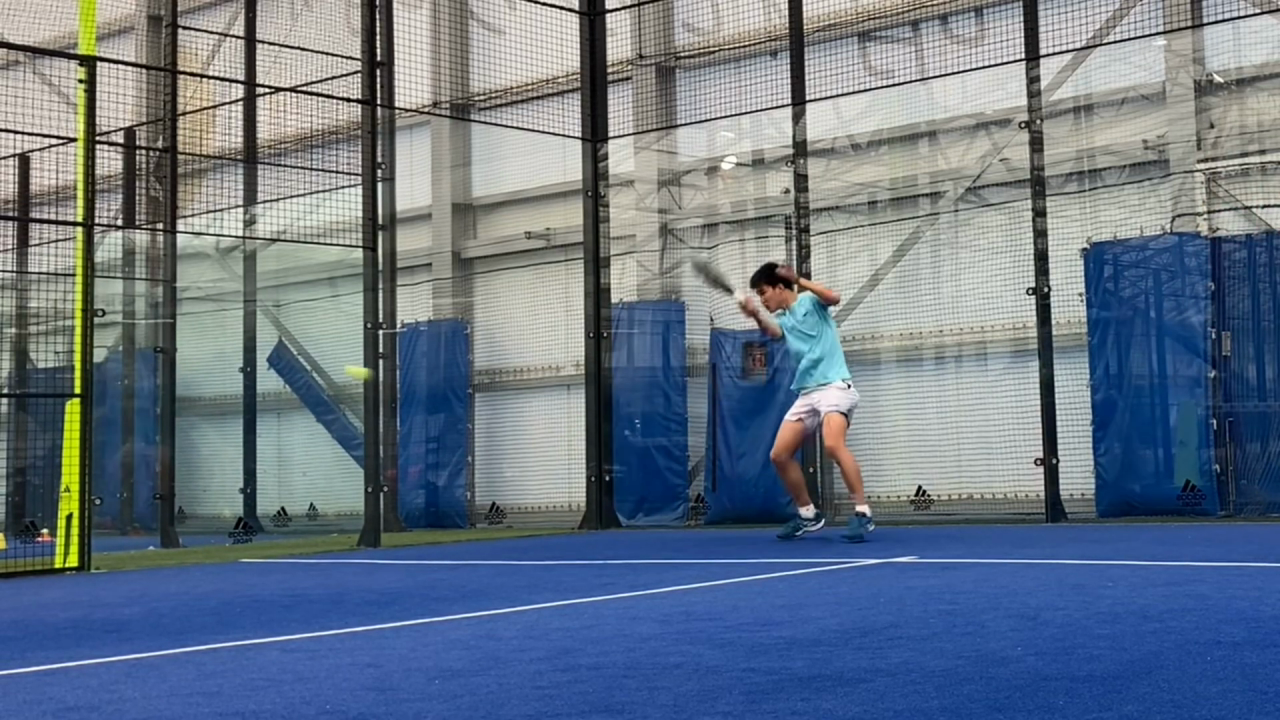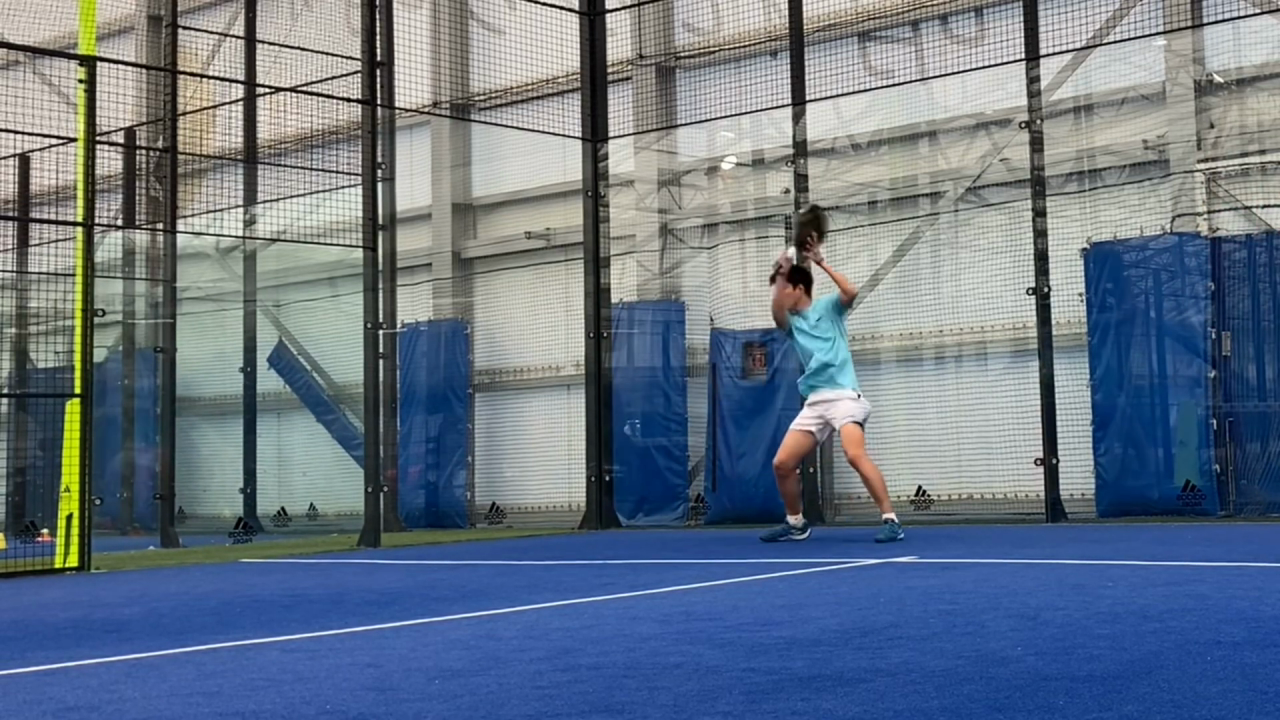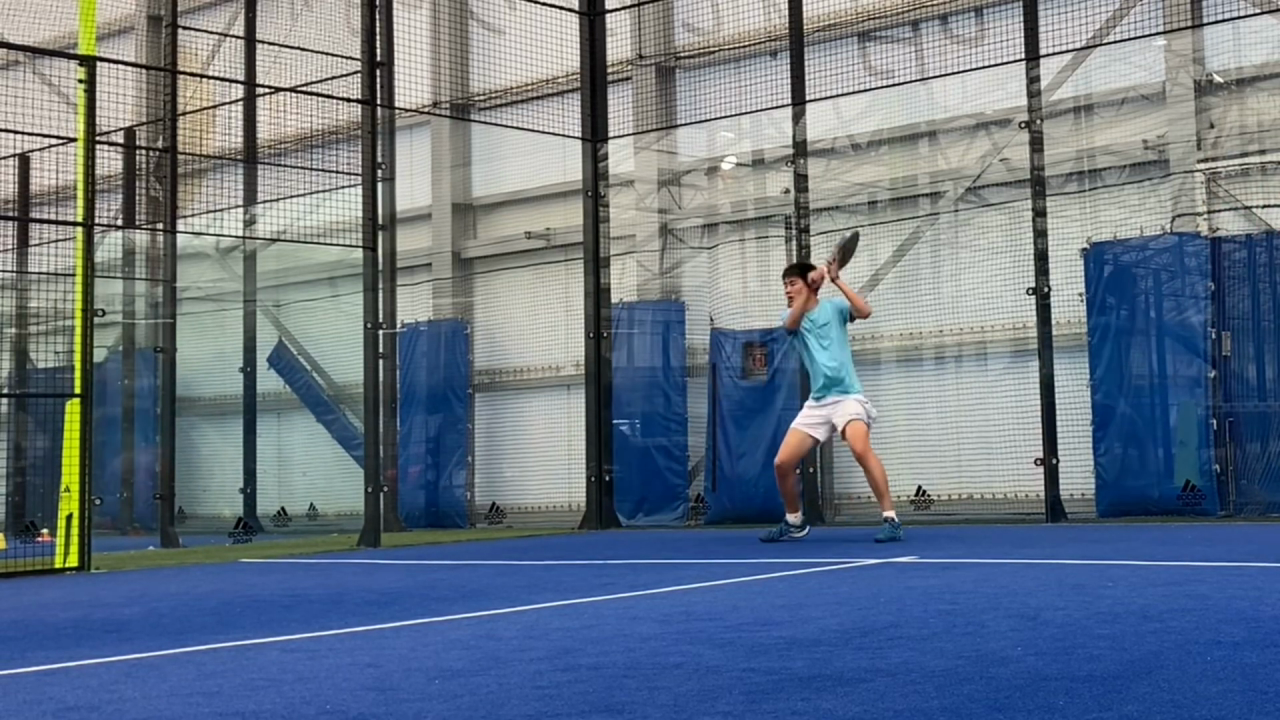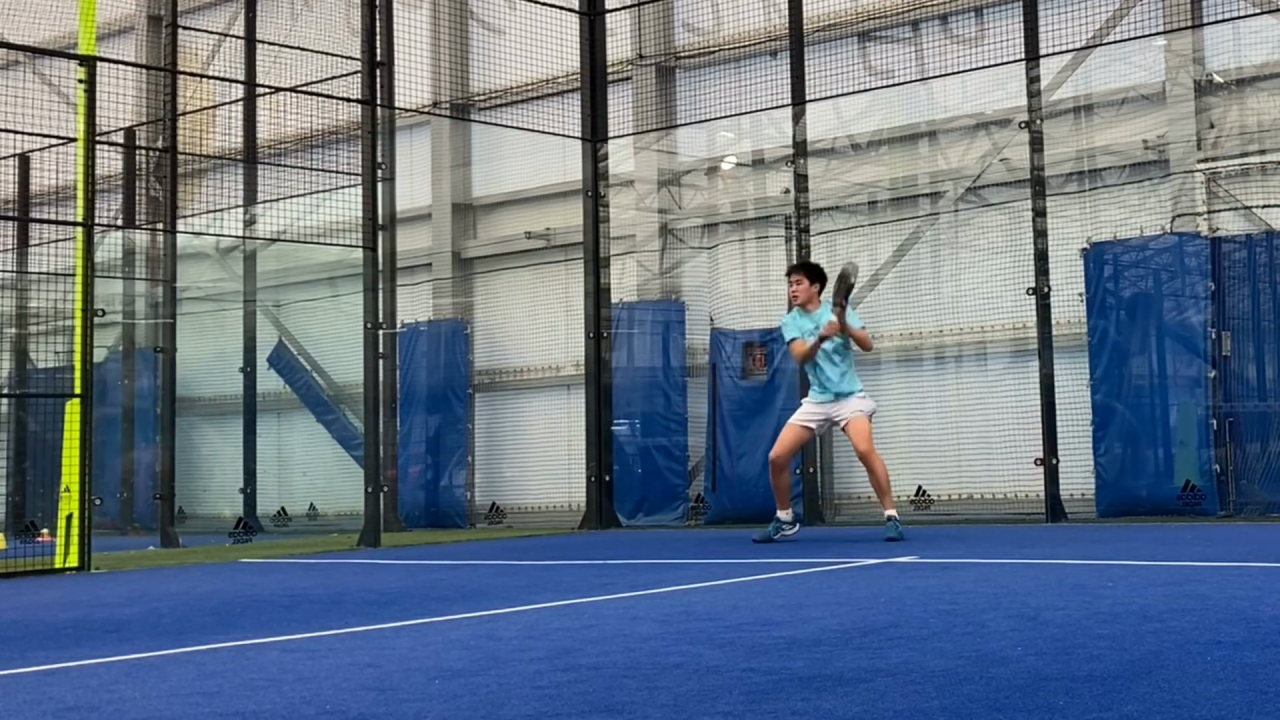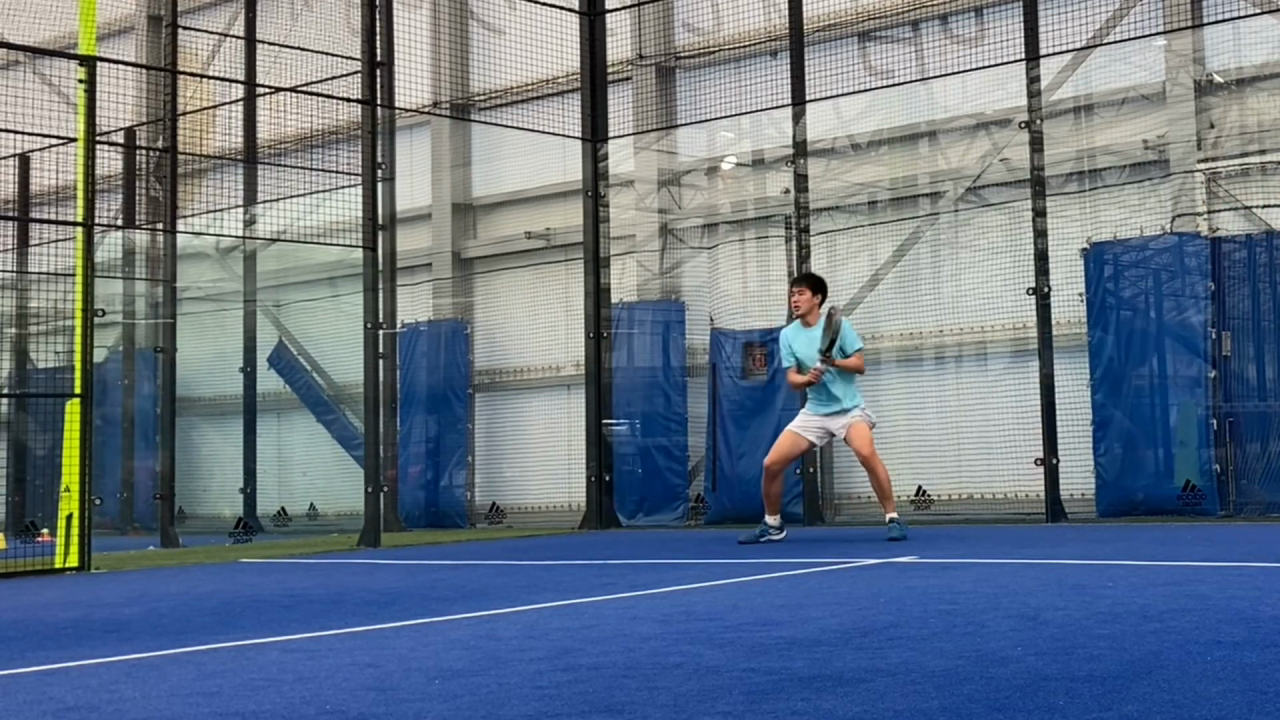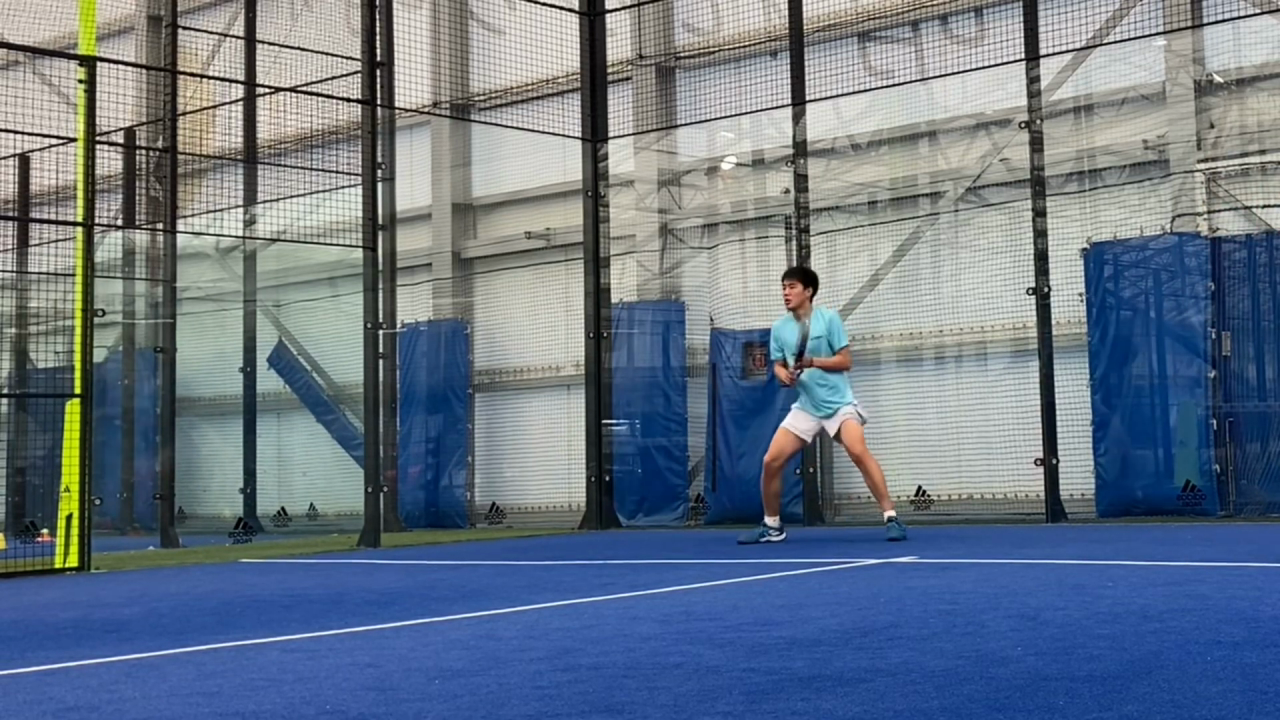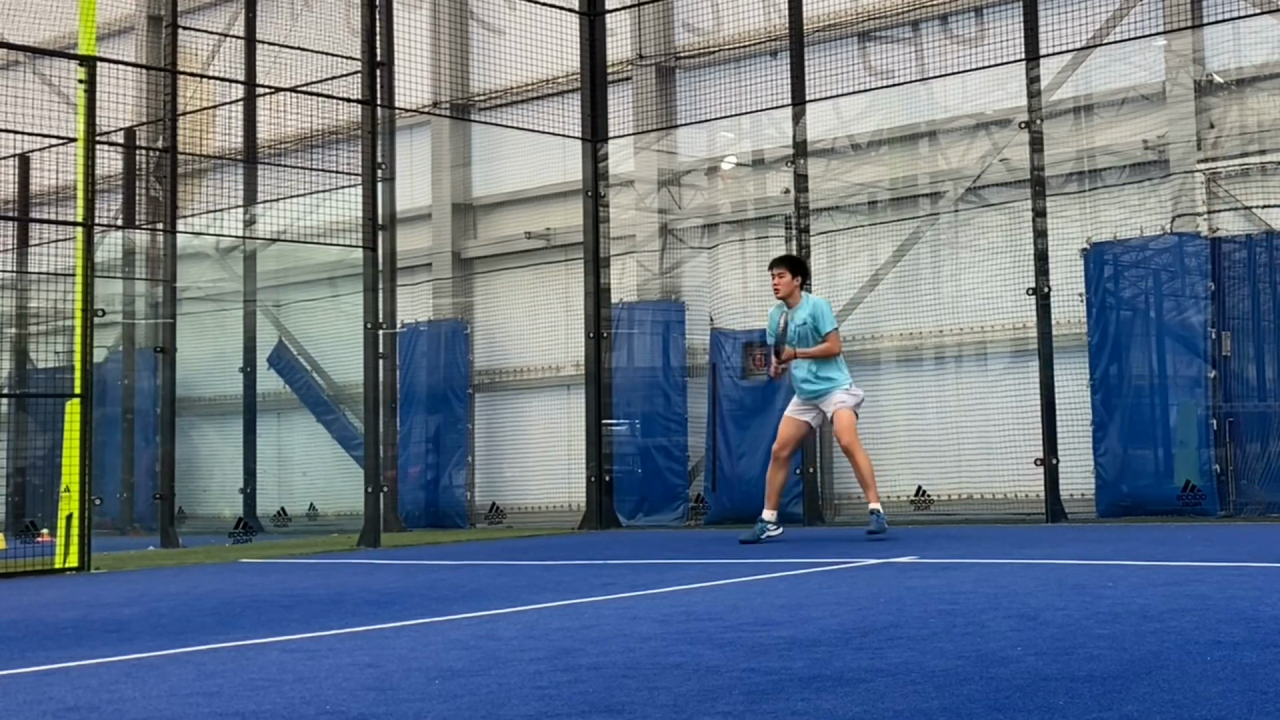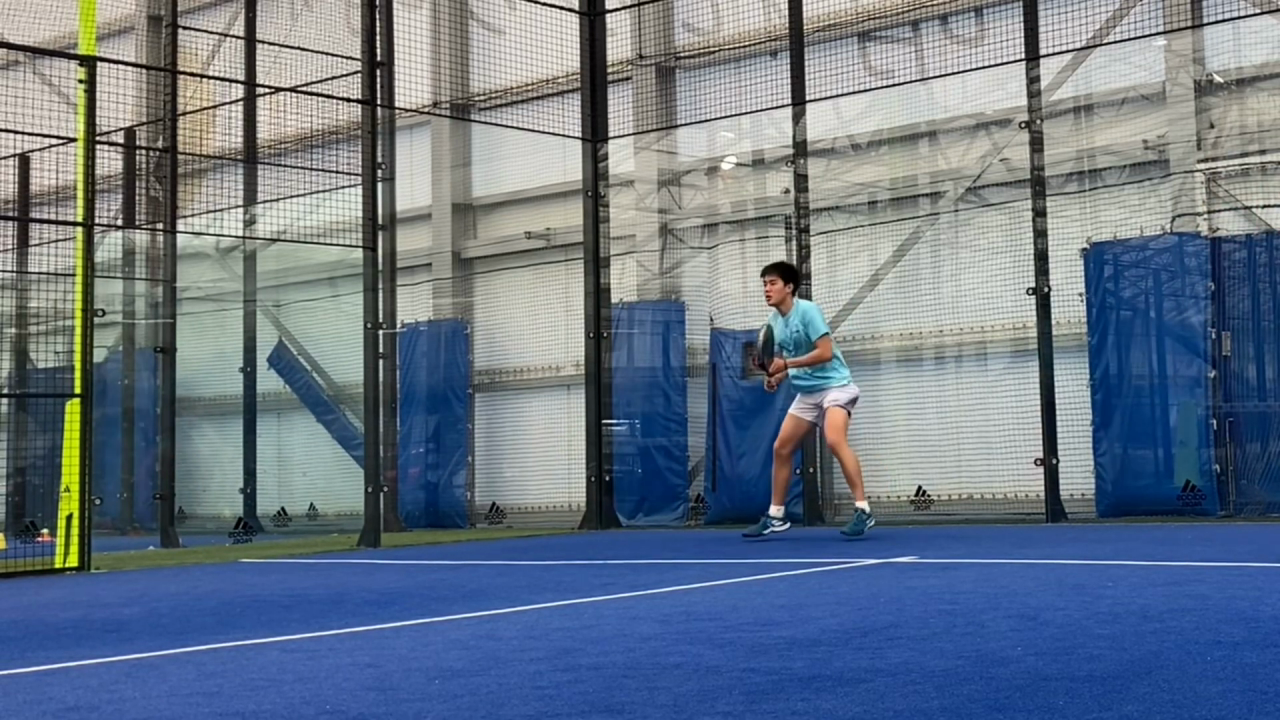
dt=0.1s
person 1, frame 1
left shoulder: (811, 300)
right shoulder: (779, 318)
left elbow: (833, 297)
right elbow: (773, 331)
left wrist: (798, 282)
right wrist: (752, 311)
left hip: (833, 385)
right hip: (806, 393)
left knee: (833, 443)
right knee: (779, 454)
left ankle: (863, 514)
right ankle: (808, 515)
person 1, frame 2
left shoulder: (828, 307)
right shoulder: (791, 322)
left elbow: (851, 292)
right elbow: (778, 316)
left wrist: (820, 262)
right wrist: (779, 276)
left hip: (844, 396)
right hip: (815, 403)
left knee: (855, 453)
right knee: (781, 464)
left ankle: (890, 519)
right ankle: (795, 524)
person 1, frame 3
left shoulder: (834, 306)
right shoulder: (792, 319)
left elbow: (864, 311)
right elbow: (790, 324)
left wrist: (838, 280)
right wrist: (811, 283)
left hip: (848, 397)
right hip: (817, 404)
left knee: (861, 450)
right knee: (782, 462)
left ankle: (889, 518)
right ankle: (794, 522)
person 1, frame 4
left shoulder: (837, 312)
right shoulder: (791, 321)
left elbow: (867, 345)
right elbow: (799, 357)
left wrist: (846, 328)
right wrist: (821, 337)
left hip: (850, 396)
right hip: (817, 400)
left knee: (864, 449)
right knee: (777, 458)
left ankle: (891, 517)
right ankle: (784, 520)
person 1, frame 5
left shoulder: (839, 324)
right shoulder: (787, 335)
left elbow: (859, 365)
right elbow: (792, 378)
left wrist: (833, 362)
right wrist: (807, 378)
left hip: (848, 409)
right hip: (815, 412)
left knee: (866, 453)
right knee: (772, 464)
left ankle: (893, 519)
right ankle: (772, 525)
person 1, frame 6
left shoulder: (829, 318)
right shoulder: (779, 327)
left elbow: (845, 362)
right elbow: (778, 366)
left wrist: (811, 362)
right wrist: (784, 375)
left hip: (840, 405)
right hip: (806, 408)
left knee: (859, 452)
right knee: (771, 462)
left ankle: (891, 517)
right ankle: (771, 526)
person 1, frame 7
left shoulder: (816, 305)
right shoulder: (774, 315)
left elbow: (834, 347)
right elbow: (780, 354)
left wrist: (795, 353)
right wrist: (776, 364)
left hip: (836, 388)
right hip: (805, 394)
left knee: (848, 441)
right knee: (780, 452)
left ankle: (876, 511)
right ankle: (769, 521)
person 1, frame 8
left shoulder: (808, 310)
right shoulder: (773, 323)
left elbow: (826, 353)
left wrist: (787, 364)
right wrist: (776, 376)
left hip: (835, 385)
right hip: (807, 392)
left knee: (835, 441)
right knee: (781, 449)
left ankle: (863, 510)
right ankle: (775, 518)
